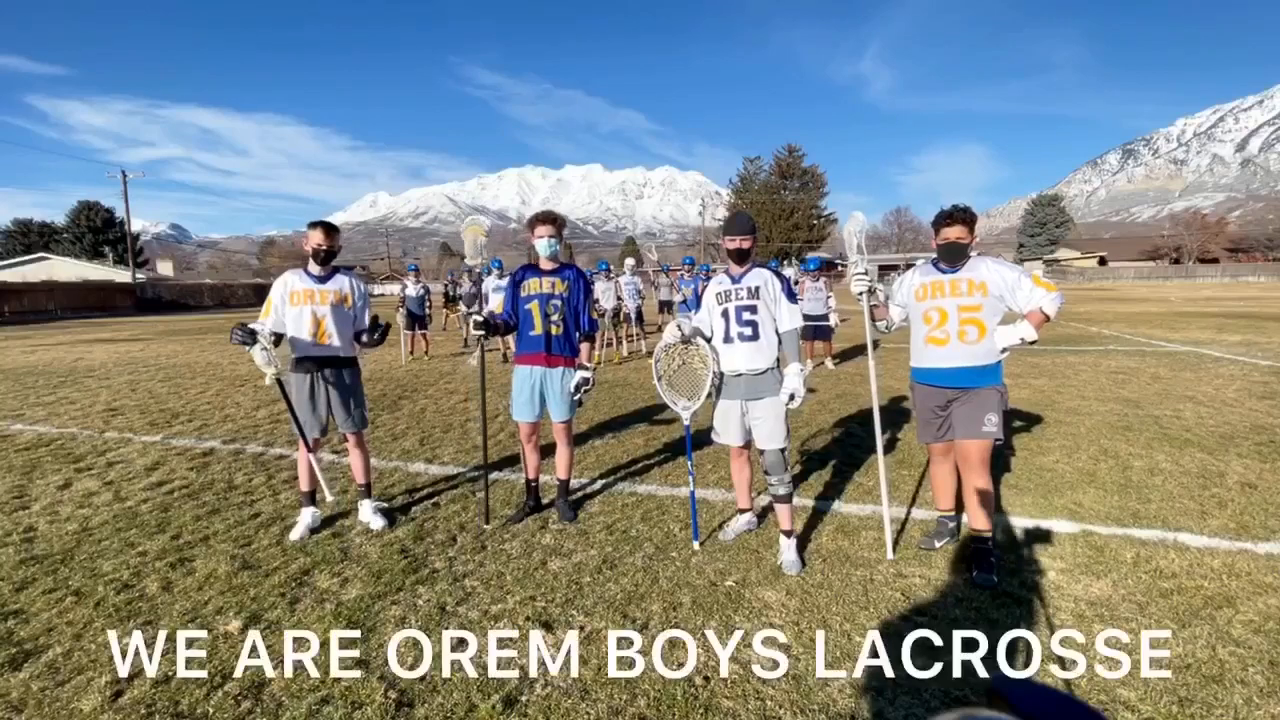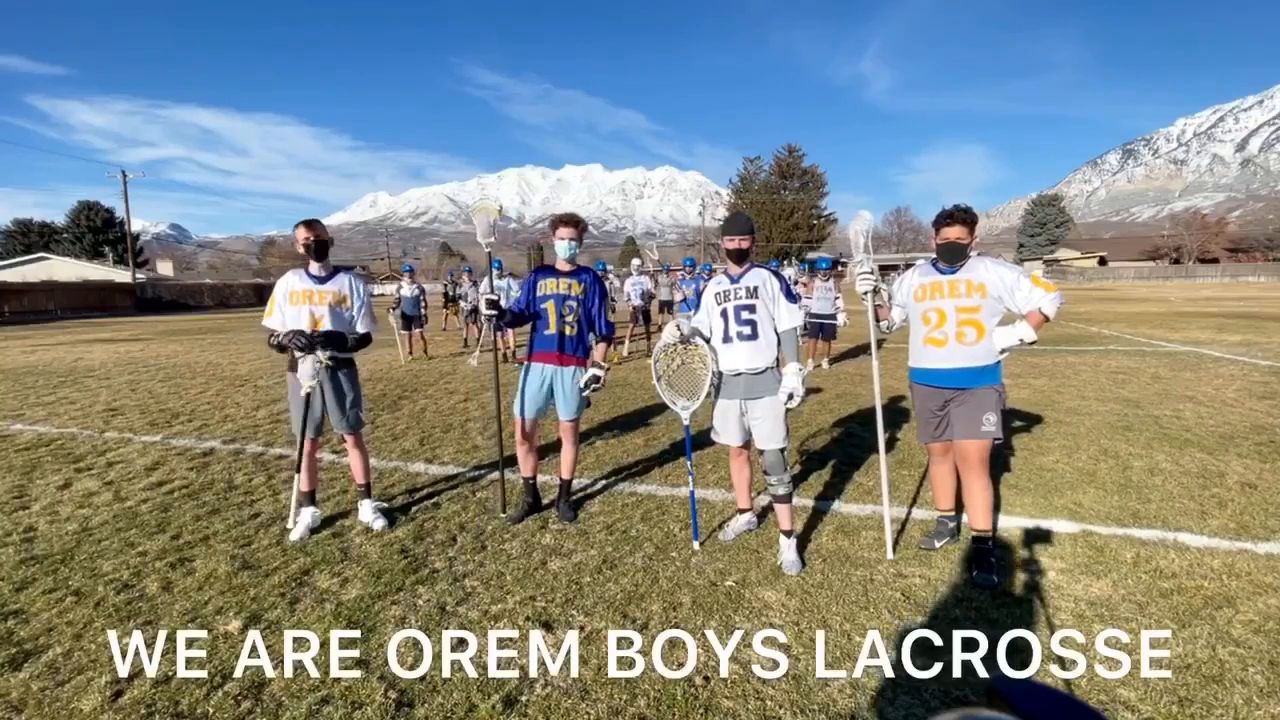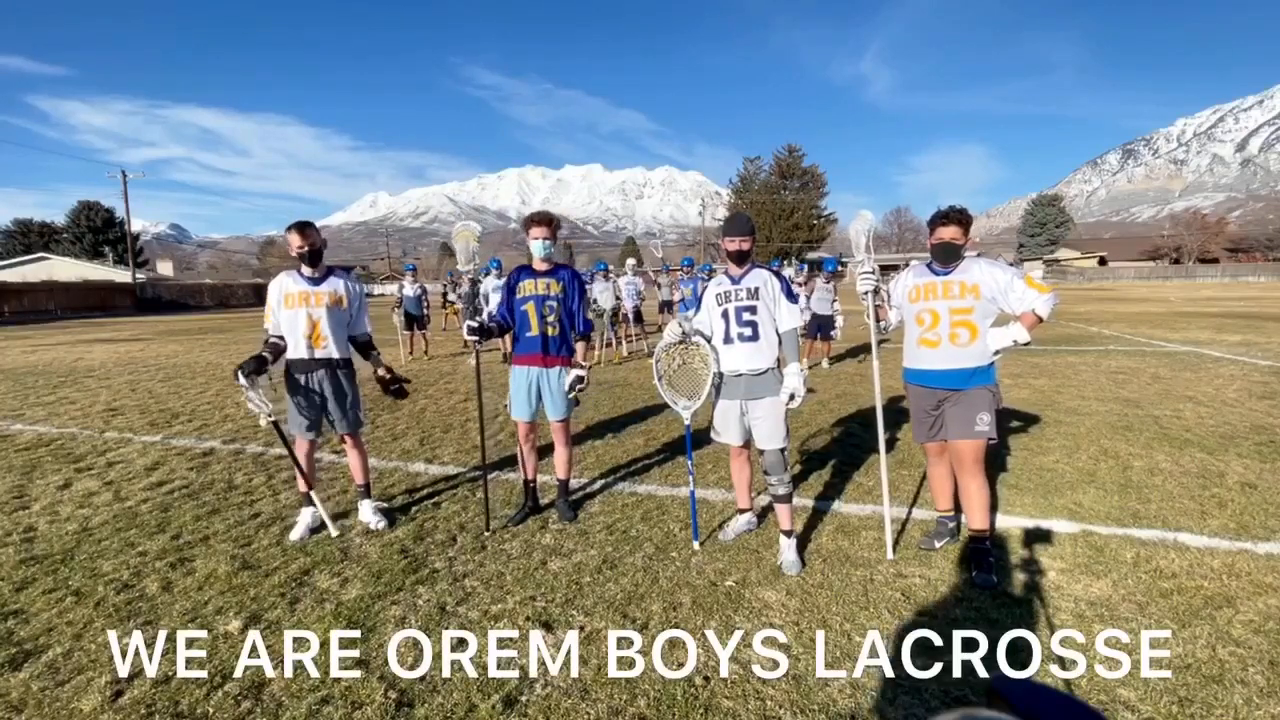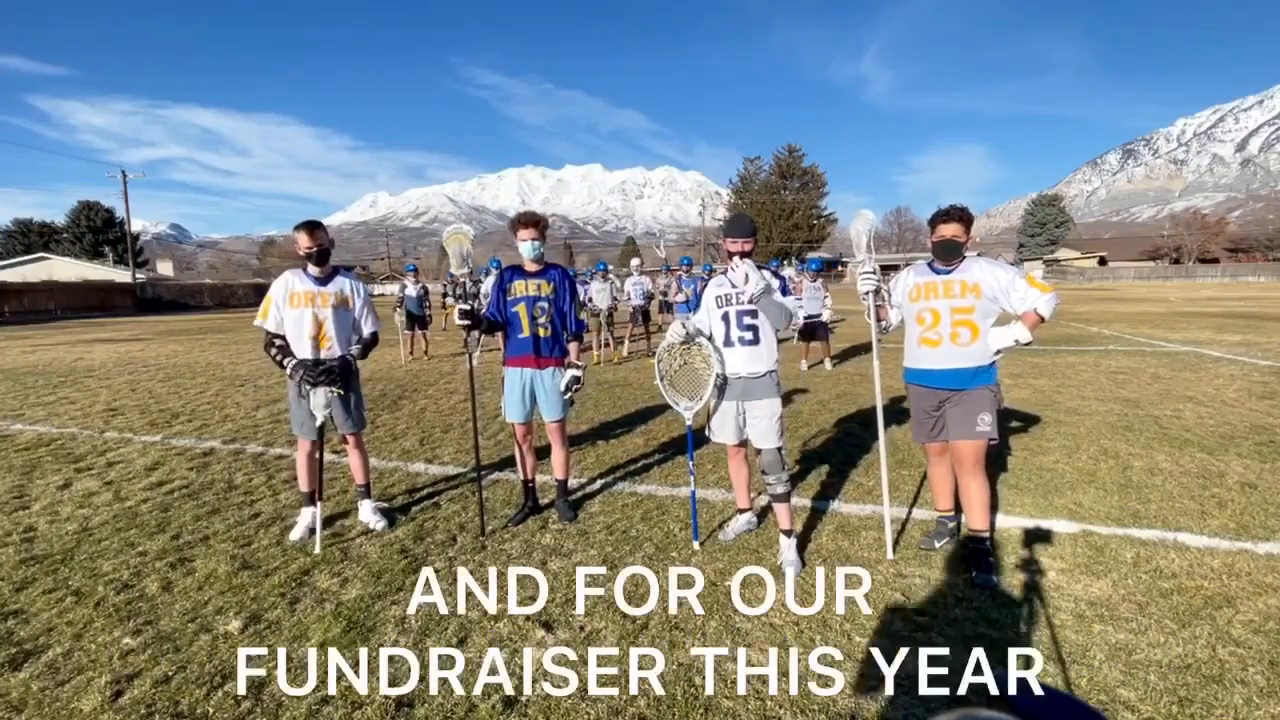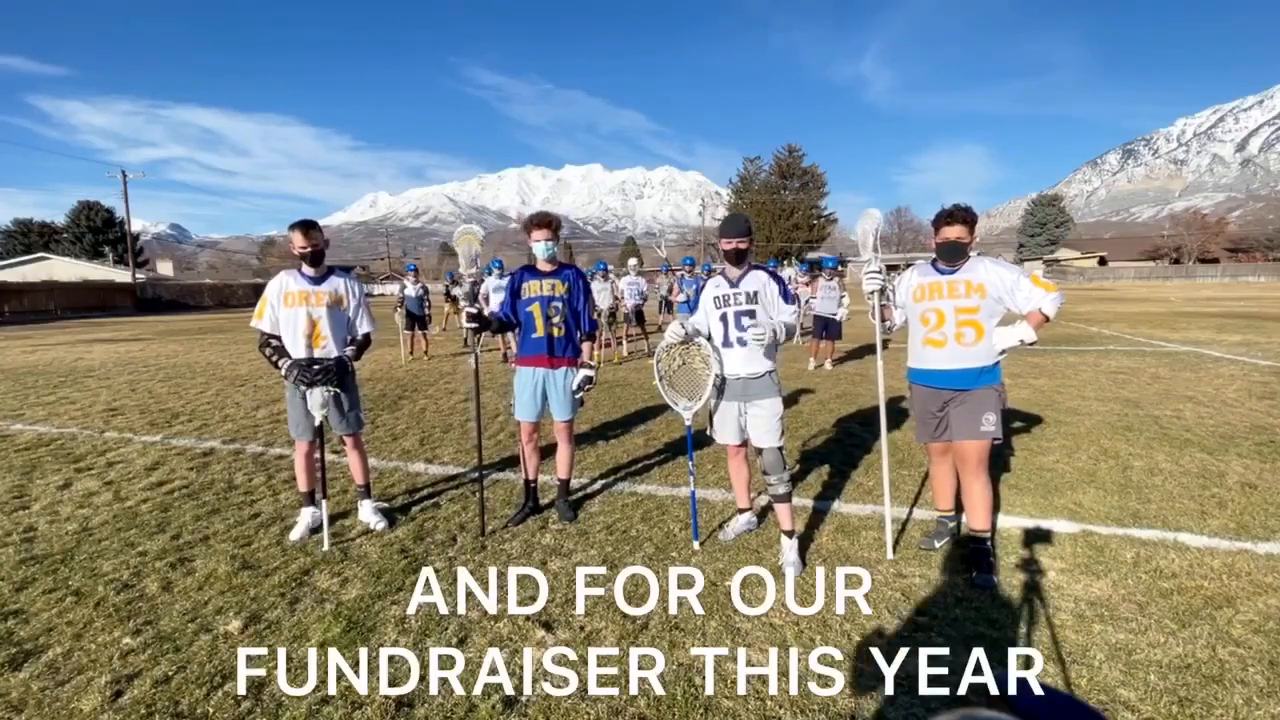
dt=1s
person 1, frame 1
left shoulder: (995, 272)
right shoulder: (914, 278)
left elbow: (1048, 296)
right elbow: (887, 319)
left wrist: (1018, 334)
right wrist: (870, 297)
left hip: (979, 383)
right hip: (929, 383)
left knee: (974, 462)
right knee: (940, 453)
left ankle: (983, 547)
right ankle: (947, 523)
person 1, frame 2
left shoulder: (994, 272)
right shoulder: (913, 278)
left elbow: (1047, 297)
right elbow: (888, 320)
left wrist: (1018, 334)
right wrist: (875, 295)
left hip: (977, 383)
right hip: (927, 383)
left knee: (973, 462)
right knee: (939, 453)
left ankle: (983, 548)
right ankle: (947, 523)
person 1, frame 3
left shoulder: (989, 274)
right shoulder: (908, 279)
left elbow: (1042, 297)
right elbow: (885, 319)
left wrist: (1011, 334)
right wrist: (872, 296)
left hip: (972, 383)
right hip: (922, 383)
left knee: (969, 462)
right knee: (936, 454)
left ankle: (981, 547)
right ankle: (947, 523)
person 1, frame 4
left shoulder: (990, 273)
right shoulder: (909, 278)
left elbow: (1044, 297)
right elbow: (886, 319)
left wrist: (1014, 334)
right wrist: (872, 296)
left hip: (973, 383)
right hip: (923, 383)
left knee: (969, 463)
right knee: (936, 454)
left ankle: (980, 545)
right ankle: (946, 522)
person 1, frame 5
left shoulder: (994, 273)
right shoulder: (913, 278)
left elbow: (1048, 296)
right elbow: (890, 319)
left wrist: (1019, 334)
right wrist: (876, 295)
left hip: (977, 383)
right hip: (927, 383)
left knee: (972, 463)
right knee: (938, 454)
left ankle: (981, 546)
right ankle: (946, 522)
person 2, frame 1
left shoulder: (771, 280)
right shoulder: (714, 287)
left elbow: (788, 328)
right elbow: (705, 329)
left wrist: (794, 371)
right wrist: (684, 329)
left hip: (766, 381)
right hip: (728, 383)
left knee: (774, 459)
right knee: (737, 451)
left ankle: (787, 539)
right ankle: (745, 514)
person 2, frame 2
left shoulder: (769, 279)
right shoulder: (712, 287)
left elbow: (787, 327)
right elbow: (704, 329)
left wrist: (793, 370)
right wrist: (683, 328)
left hip: (765, 381)
right hip: (727, 383)
left knee: (774, 459)
right knee: (737, 450)
left ankle: (787, 539)
right ankle: (745, 514)
person 2, frame 3
left shoulder: (771, 280)
right shoulder: (713, 288)
left elbow: (788, 328)
right elbow: (705, 330)
left wrist: (794, 370)
right wrist: (683, 328)
left hip: (765, 381)
right hip: (728, 383)
left knee: (774, 459)
right knee: (737, 450)
left ankle: (787, 539)
right ankle: (745, 514)
person 2, frame 4
left shoulder: (769, 278)
right shoulder: (713, 286)
left elbow: (784, 320)
right elbow: (704, 326)
left wrist: (756, 288)
right wrist: (684, 328)
left hip: (762, 382)
right hip: (726, 382)
left knee: (771, 459)
right knee: (734, 450)
left ankle: (787, 539)
right ankle: (745, 514)
person 2, frame 5
left shoulder: (767, 280)
right shoulder: (711, 287)
left elbow: (790, 324)
right elbow: (702, 326)
left wrist: (773, 331)
right wrist: (682, 329)
left hip: (762, 382)
right hip: (725, 383)
left knee: (772, 458)
right knee: (734, 450)
left ankle: (789, 539)
right ankle: (745, 514)
person 3, frame 1
left shoulder: (352, 284)
right shoulder: (287, 283)
left elbow: (361, 334)
right elbow: (272, 332)
left wrist: (373, 336)
right wrist: (250, 335)
left hip: (344, 368)
right hip: (305, 371)
left knee: (355, 438)
right knee: (308, 442)
left ankle: (366, 504)
right ankle: (308, 511)
person 3, frame 2
left shoulder: (352, 283)
right shoulder: (288, 283)
left elbow: (365, 335)
right elbow: (274, 336)
left wrist: (341, 340)
right wrist: (287, 338)
left hip: (341, 369)
right hip: (303, 371)
left knee: (353, 437)
right knee: (307, 442)
left ankle: (366, 504)
right ankle: (308, 511)
person 3, frame 3
left shoulder: (347, 284)
right shoulder: (280, 285)
left elbow: (360, 336)
right elbow: (277, 337)
left wrist: (381, 368)
right wrist: (261, 361)
left hip: (339, 371)
right hip: (300, 374)
left knee: (351, 438)
right knee: (303, 443)
left ankle: (366, 503)
right ankle: (308, 510)
person 3, frame 4
left shoulder: (351, 285)
right shoulder: (285, 284)
left elbow: (370, 334)
right elbow: (271, 339)
left wrist: (347, 361)
right wrist: (295, 367)
left hip: (342, 374)
right hip: (303, 377)
left knee: (353, 438)
right knee: (307, 443)
left ankle: (366, 504)
right ankle: (308, 510)
person 3, frame 5
left shoulder: (347, 284)
right shoulder: (280, 285)
left elbow: (363, 335)
right elbow: (266, 339)
left wrist: (343, 362)
right wrist: (288, 367)
left hip: (338, 375)
right hip: (299, 379)
left knee: (352, 440)
right knee: (304, 445)
left ankle: (366, 504)
right ankle: (309, 511)
person 4, frame 1
left shoulder: (574, 276)
right shoulder: (521, 276)
left elbow: (586, 327)
right elbow: (510, 320)
left wrist: (585, 367)
right wrist: (491, 326)
left hip: (562, 365)
right hip: (526, 364)
left knee: (562, 432)
right knee: (527, 434)
left ankle: (562, 497)
right ankle: (532, 498)
person 4, frame 2
left shoulder: (589, 279)
right shoulder: (538, 276)
left elbow: (602, 328)
right elbow: (521, 314)
left wrist: (598, 365)
right wrist: (500, 312)
left hip: (573, 365)
right hip: (537, 363)
left knee: (569, 432)
right knee: (524, 432)
left ankle: (564, 497)
right ankle: (530, 497)
person 4, frame 3
left shoulder: (568, 276)
right shoulder: (517, 277)
left elbow: (581, 325)
right elbow: (504, 320)
left wrist: (580, 364)
right wrist: (485, 330)
left hip: (558, 365)
right hip: (523, 364)
left knee: (561, 432)
right knee: (525, 434)
left ankle: (563, 497)
right ankle: (530, 499)
person 4, frame 4
left shoulder: (559, 276)
right shoulder: (506, 278)
left elbow: (573, 326)
right elbow: (495, 321)
left wrist: (575, 365)
right wrist: (475, 320)
left hip: (551, 366)
right hip: (516, 366)
left knee: (557, 432)
right knee: (522, 435)
left ankle: (562, 498)
right ankle: (529, 499)
person 4, frame 5
left shoulder: (573, 276)
right shoulder: (520, 278)
left elbow: (587, 325)
right elbow: (507, 320)
left wrist: (587, 364)
right wrist: (484, 322)
left hip: (564, 365)
right hip: (528, 366)
left knee: (564, 432)
right knee: (528, 434)
left ankle: (563, 497)
right ankle: (530, 499)
